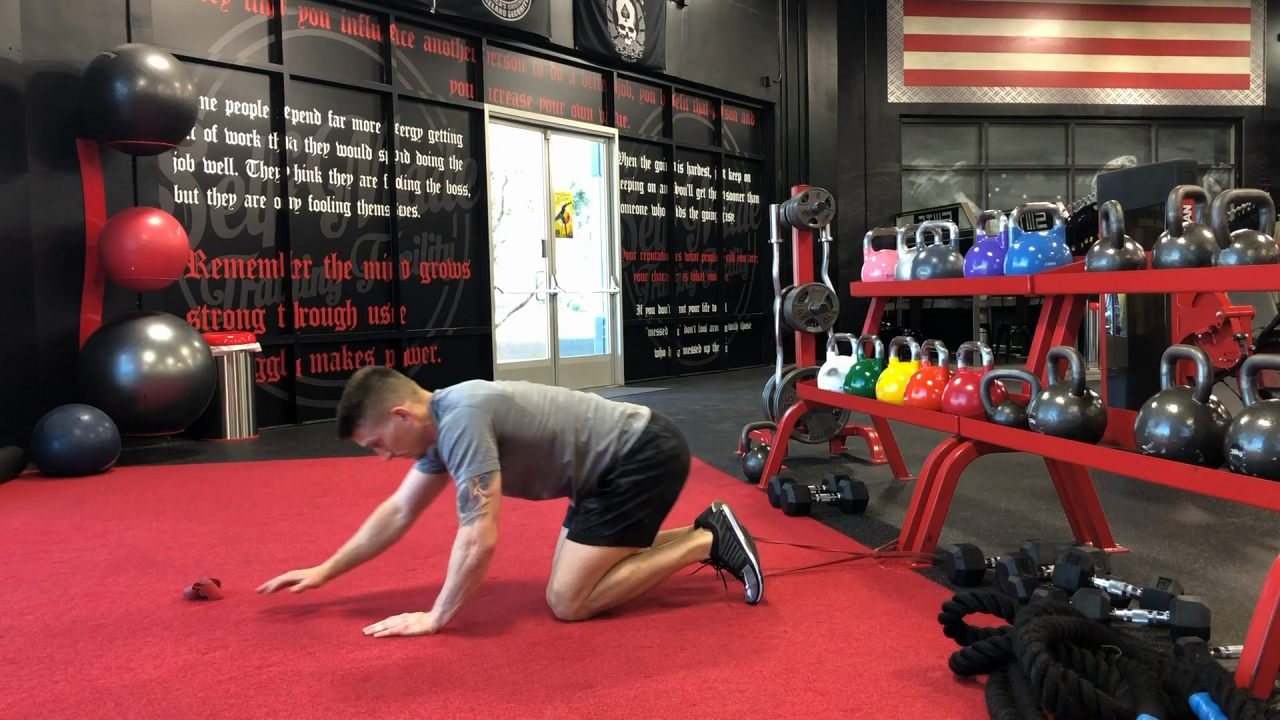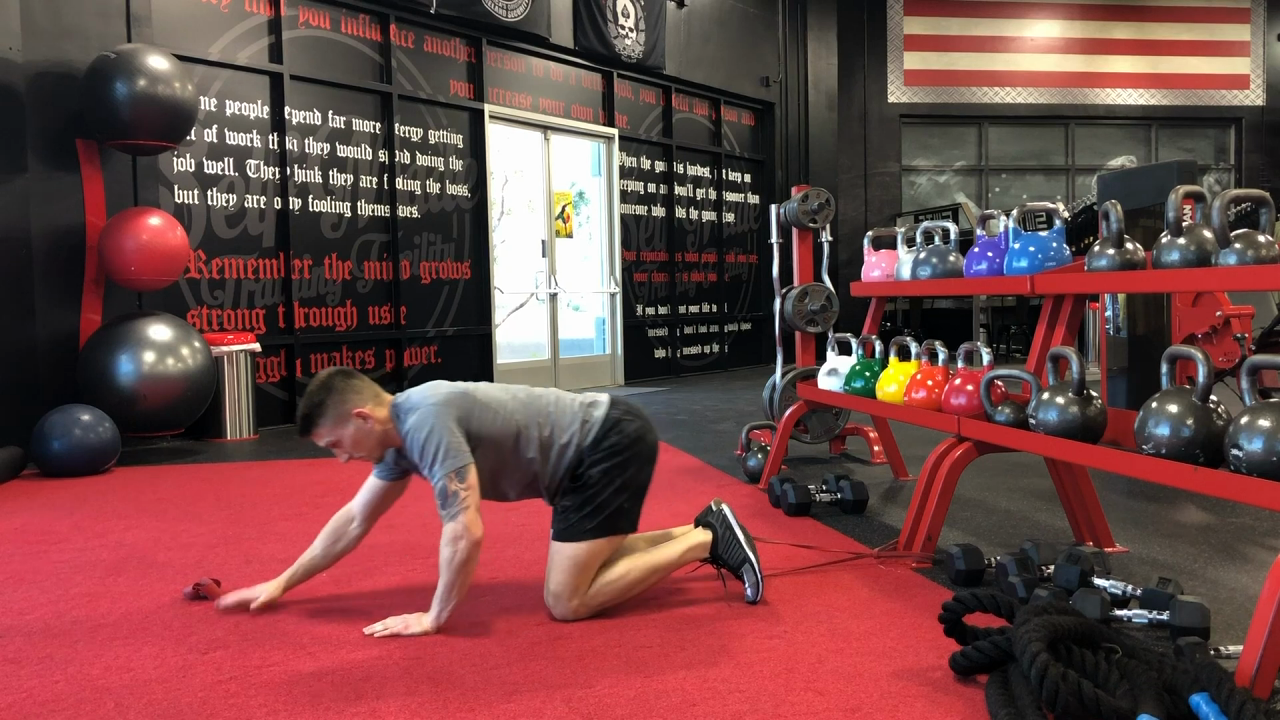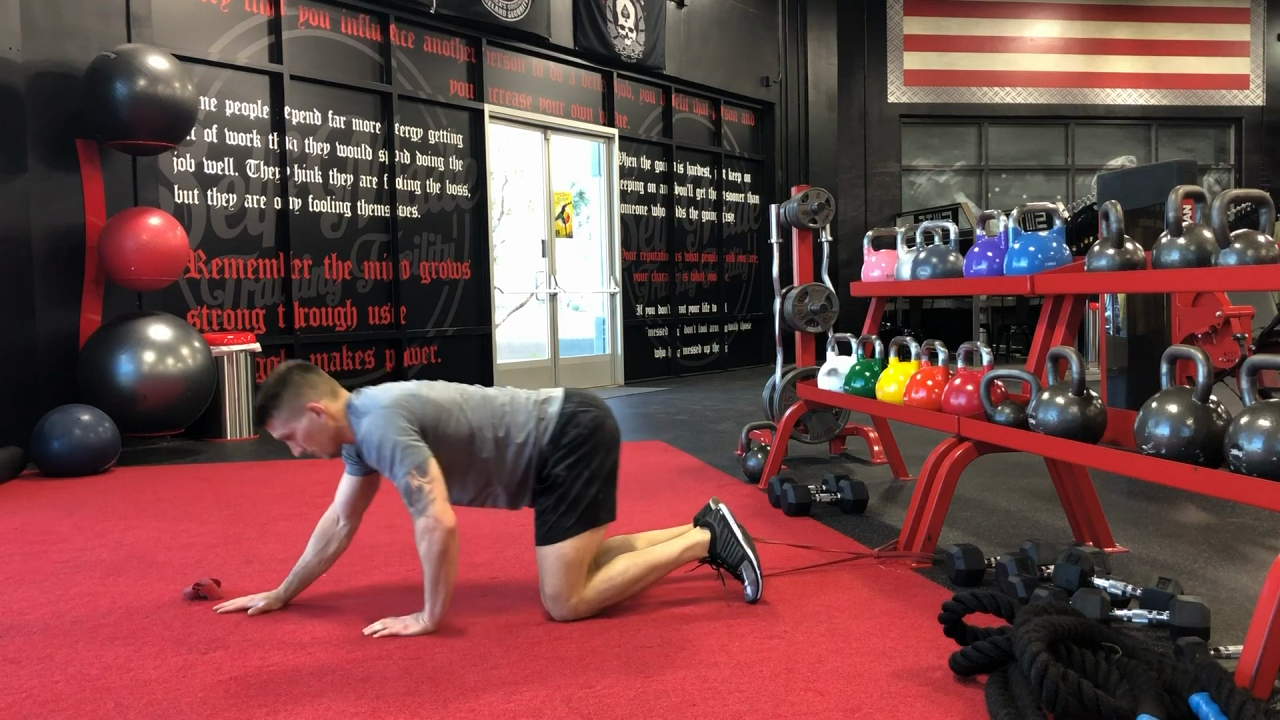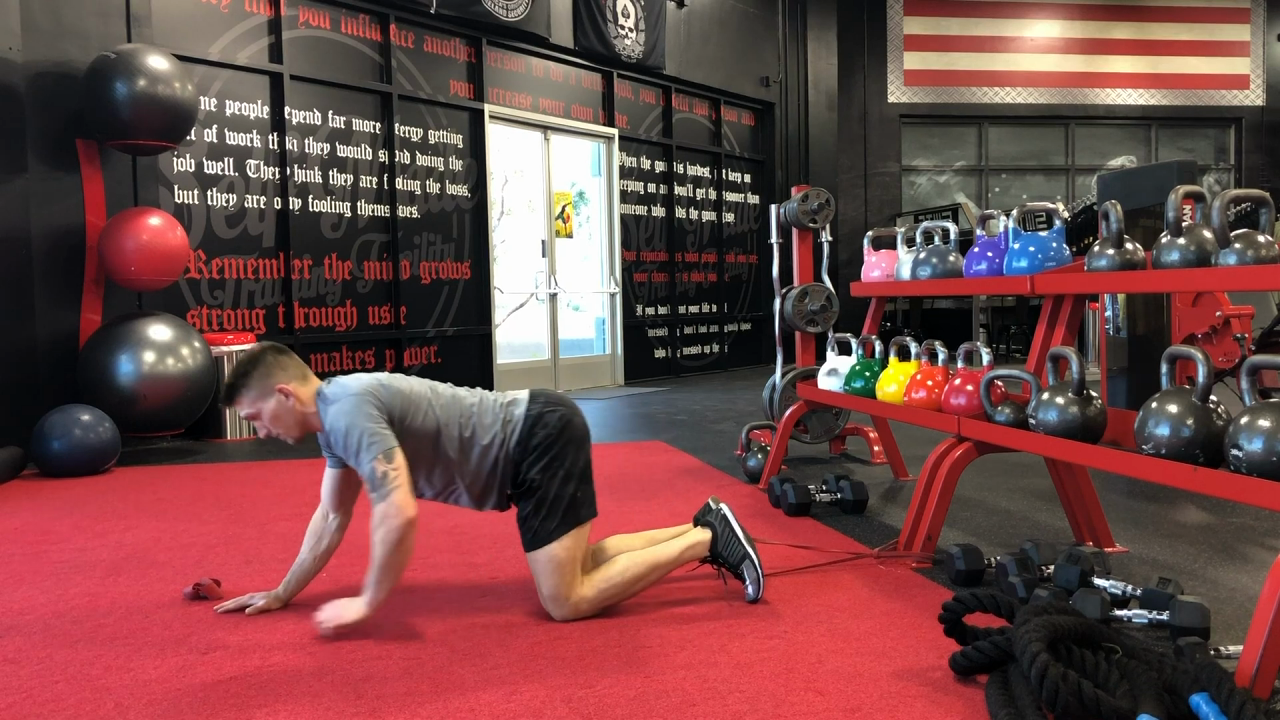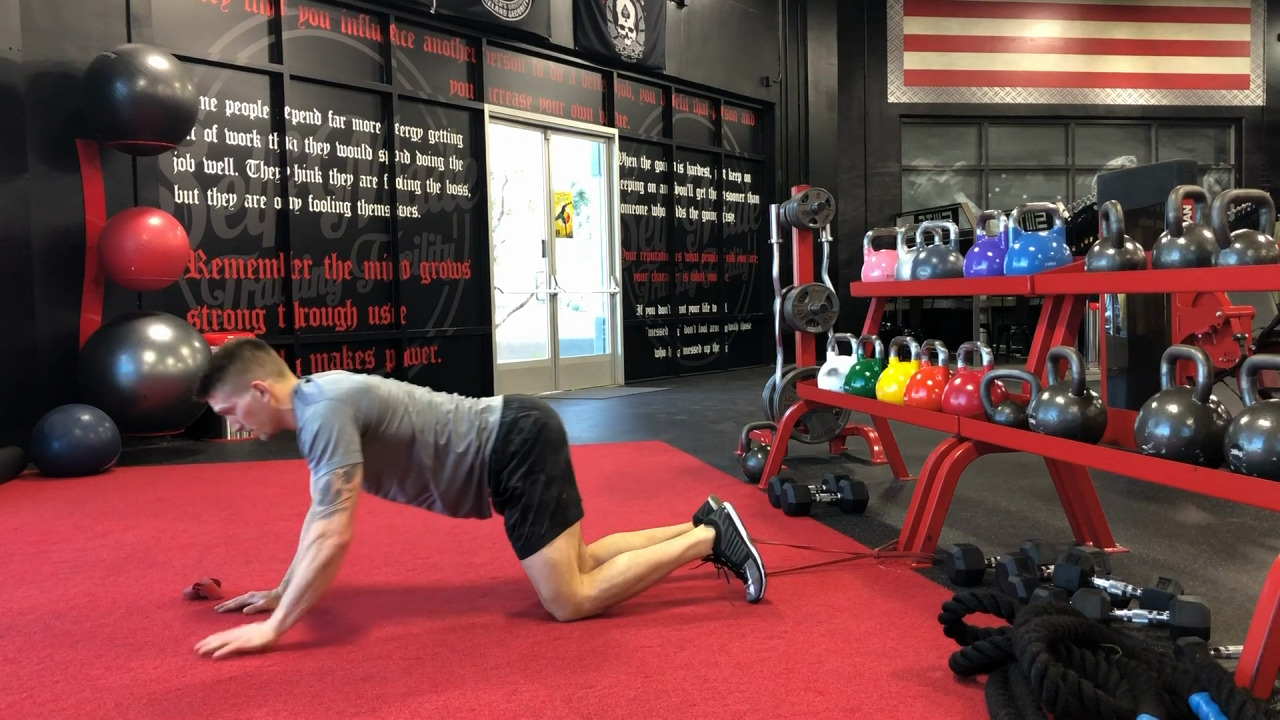
dt=0.2s
person 1, frame 1
left shoulder: (461, 420)
right shoulder: (445, 415)
left elbow: (479, 540)
right elbow: (399, 511)
left wrist: (434, 618)
right wrist: (325, 571)
left hip: (645, 457)
right hip: (627, 455)
left knee: (567, 601)
right knee: (574, 572)
left ankle: (708, 542)
right ankle: (703, 534)
person 1, frame 2
left shoulder: (425, 421)
right shoulder: (405, 427)
left elbow: (465, 532)
right elbow: (354, 520)
left wrist: (434, 618)
right wrist: (280, 583)
left hip: (611, 443)
right hip: (598, 443)
left knee: (566, 601)
right knee: (576, 569)
left ankle: (706, 541)
right ankle: (702, 530)
person 1, frame 3
left shoulder: (379, 422)
right shoulder: (362, 425)
left elbow: (439, 525)
right elbow: (340, 522)
left wrist: (430, 615)
right wrist: (281, 593)
left hip: (571, 437)
right hip: (569, 431)
left knee: (566, 603)
right knee: (575, 569)
left ankle: (705, 541)
right ankle: (702, 528)
person 1, frame 4
left shoulder: (345, 411)
right shoulder: (339, 409)
left elbow: (399, 514)
right elbow: (332, 516)
left wrist: (369, 602)
right wrist: (281, 592)
left hip: (540, 438)
right hip: (540, 431)
left knee: (567, 602)
right knee: (576, 570)
left ankle: (706, 541)
right ankle: (703, 528)
person 1, frame 5
left shoulder: (323, 413)
right shoulder: (318, 401)
left elbow: (332, 537)
right elbow: (320, 514)
left wrist: (275, 626)
right wrist: (279, 594)
left hip: (516, 445)
right hip: (516, 437)
left knee: (569, 601)
right knee: (575, 570)
left ankle: (708, 539)
right ankle: (702, 527)
